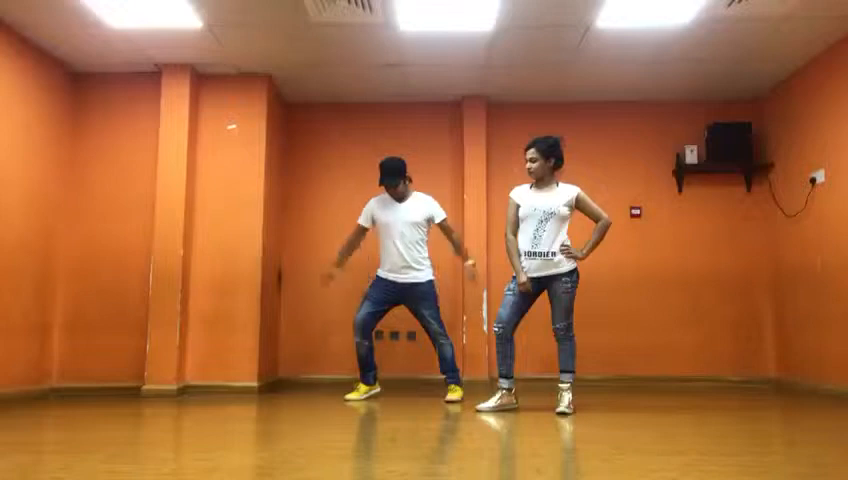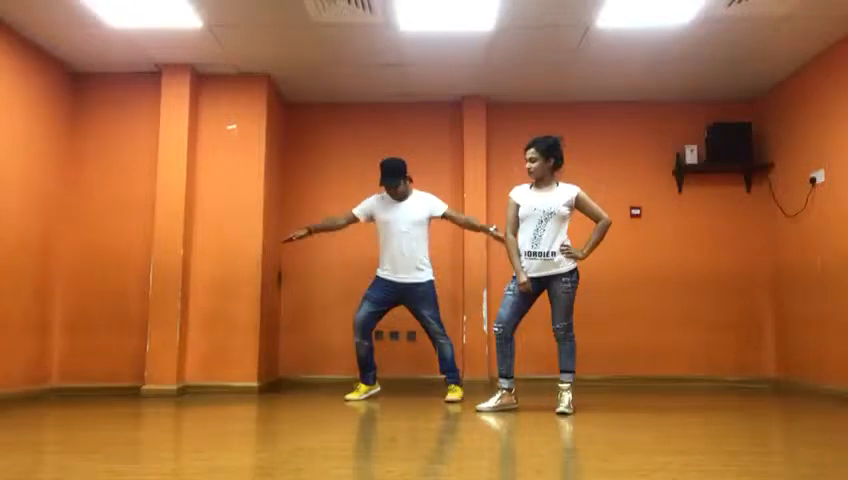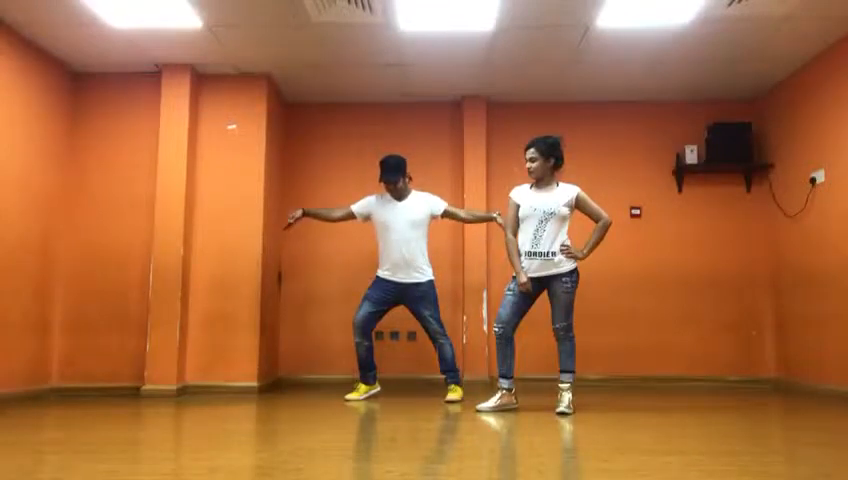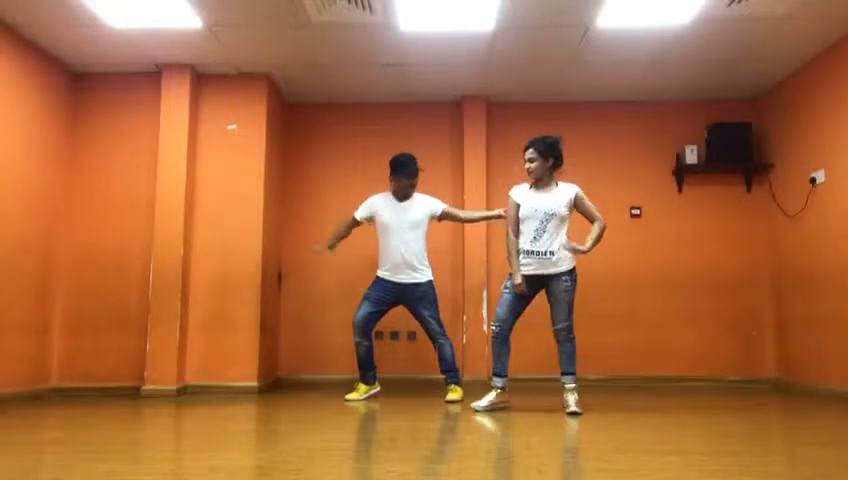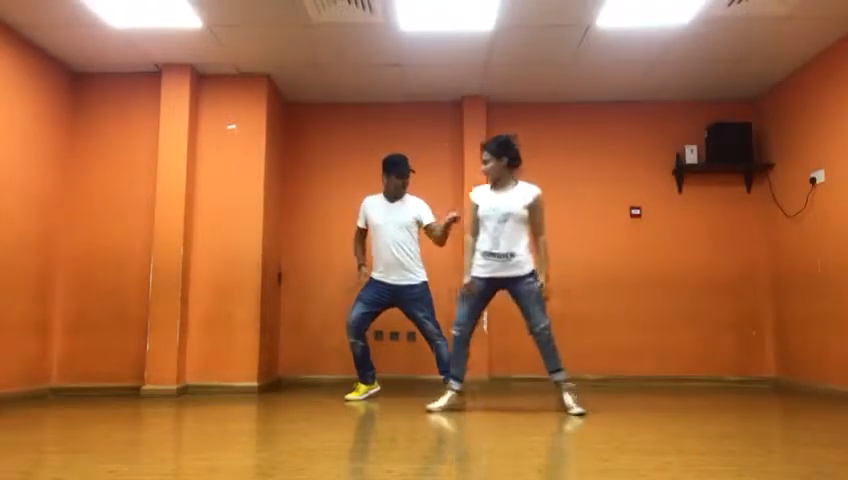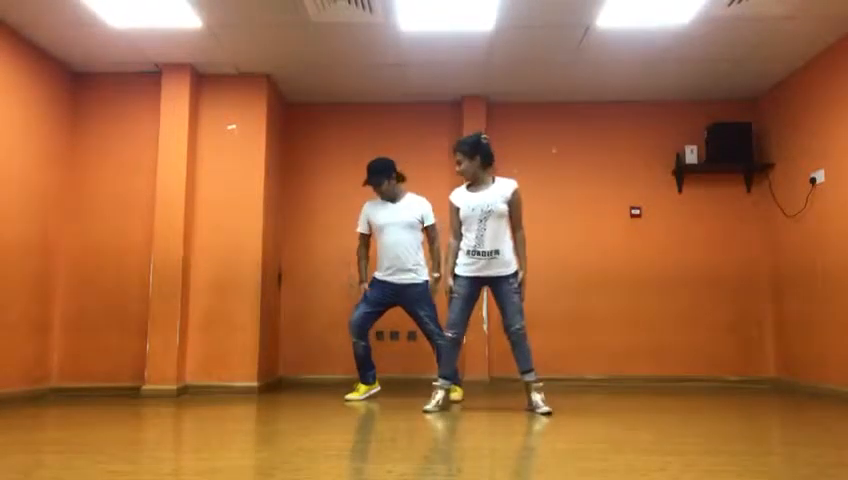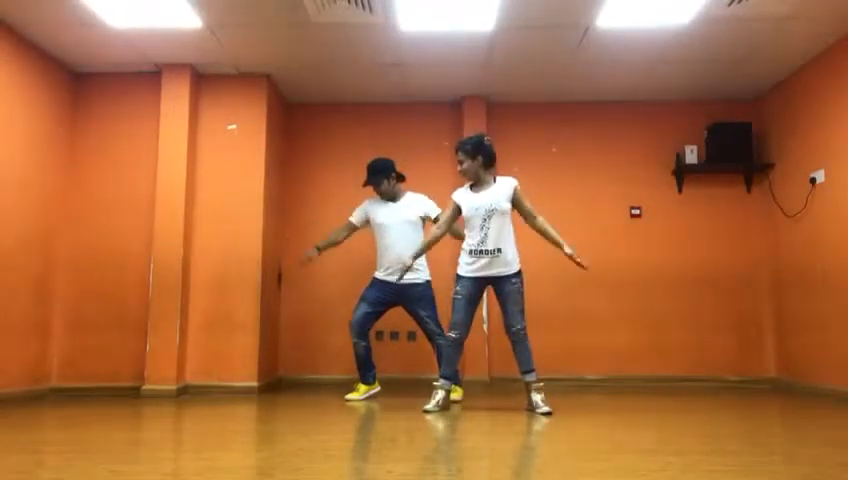
dt=0.4s
person 1, frame 1
left shoulder: (570, 193)
right shoulder: (518, 193)
left elbow: (604, 220)
right elbow: (510, 235)
left wrist: (584, 252)
right wrist: (520, 273)
left hip: (561, 272)
right hip: (527, 274)
left knee: (563, 331)
right knee: (502, 327)
left ankle: (566, 393)
right ankle: (506, 393)
person 1, frame 2
left shoulder: (570, 192)
right shoulder: (518, 193)
left elbow: (604, 220)
right elbow: (510, 235)
left wrist: (584, 252)
right wrist: (519, 273)
left hip: (561, 273)
right hip: (527, 273)
left knee: (563, 331)
right knee: (502, 327)
left ankle: (566, 393)
right ankle: (506, 393)
person 1, frame 3
left shoulder: (570, 193)
right shoulder: (518, 193)
left elbow: (604, 220)
right elbow: (510, 235)
left wrist: (584, 252)
right wrist: (519, 273)
left hip: (561, 272)
right hip: (527, 273)
left knee: (563, 331)
right knee: (502, 327)
left ankle: (566, 393)
right ankle: (506, 393)
person 1, frame 4
left shoulder: (570, 192)
right shoulder: (518, 193)
left elbow: (599, 221)
right elbow: (511, 235)
left wrist: (586, 247)
right wrist: (516, 273)
left hip: (560, 271)
right hip: (525, 272)
left knee: (563, 331)
right knee: (499, 326)
left ankle: (570, 393)
right ankle: (499, 391)
person 1, frame 5
left shoulder: (530, 193)
right shoulder: (478, 194)
left elbow: (538, 235)
right elbow: (472, 235)
left wrist: (544, 273)
right wrist: (467, 273)
left hip: (521, 272)
right hip: (484, 273)
left knee: (541, 329)
right knee: (460, 330)
left ankle: (566, 391)
right ankle: (453, 392)
person 1, frame 6
left shoulder: (508, 188)
right shoulder: (457, 196)
left elbow: (518, 231)
right elbow: (455, 238)
left wrist: (523, 269)
right wrist: (448, 275)
left hip: (504, 271)
right hip: (467, 273)
left knee: (516, 330)
right knee: (453, 332)
left ankle: (534, 391)
right ankle: (441, 391)
person 1, frame 7
left shoulder: (509, 186)
right shoulder: (460, 195)
left elbow: (534, 219)
right elbow: (441, 229)
left wrist: (563, 246)
right wrist: (413, 257)
left hip: (506, 270)
right hip: (469, 272)
left knee: (517, 330)
right knee: (456, 333)
left ankle: (534, 392)
right ankle: (441, 392)
person 2, frame 1
left shoulder: (426, 203)
right shoulder: (375, 205)
left elbow: (449, 232)
right elbow: (357, 236)
left wrist: (466, 259)
right wrist: (338, 264)
left hip: (420, 282)
right hip: (386, 280)
left knee: (437, 332)
right knee: (361, 324)
left ankle: (454, 384)
right ankle: (368, 383)
person 2, frame 2
left shoulder: (427, 201)
right shoulder: (375, 202)
left elbow: (459, 219)
right elbow: (342, 221)
left wrist: (489, 230)
right wrist: (309, 230)
left hip: (420, 282)
right hip: (385, 280)
left knee: (437, 332)
right knee: (361, 324)
left ankle: (454, 384)
right ankle: (368, 382)
person 2, frame 3
left shoulder: (426, 201)
right shoulder: (373, 203)
left elbow: (462, 215)
right elbow: (337, 214)
left wrist: (491, 216)
right wrist: (304, 212)
left hip: (420, 282)
right hip: (386, 280)
left knee: (437, 332)
right knee: (360, 324)
left ankle: (454, 384)
right ankle: (368, 382)
person 2, frame 4
left shoulder: (426, 203)
right shoulder: (375, 202)
left elbow: (461, 215)
right elbow: (349, 224)
left wrist: (496, 213)
right wrist: (331, 242)
left hip: (419, 282)
right hip: (385, 280)
left knee: (437, 333)
right knee: (360, 324)
left ankle: (454, 384)
right ankle: (367, 382)
person 2, frame 5
left shoulder: (417, 205)
right shoulder: (369, 204)
left elbow: (438, 239)
right elbow: (359, 237)
left wrist: (448, 224)
right wrist: (361, 264)
left hip: (413, 284)
right hip: (379, 282)
left knee: (433, 334)
right knee: (354, 325)
right ankle: (367, 382)
person 2, frame 6
left shoulder: (420, 204)
right shoulder: (370, 208)
left elbow: (434, 241)
right elbow: (363, 246)
left wrist: (436, 274)
right wrist: (362, 280)
left hip: (416, 283)
right hip: (382, 282)
left knee: (434, 333)
right knee: (357, 325)
left ankle: (453, 384)
right ankle: (368, 382)
person 2, frame 7
left shoulder: (419, 201)
right shoulder: (369, 207)
right elbow: (345, 230)
right wrist: (318, 248)
left hip: (416, 282)
right hip: (383, 281)
left knee: (435, 333)
right knee: (357, 325)
left ankle: (453, 384)
right ankle: (368, 382)
